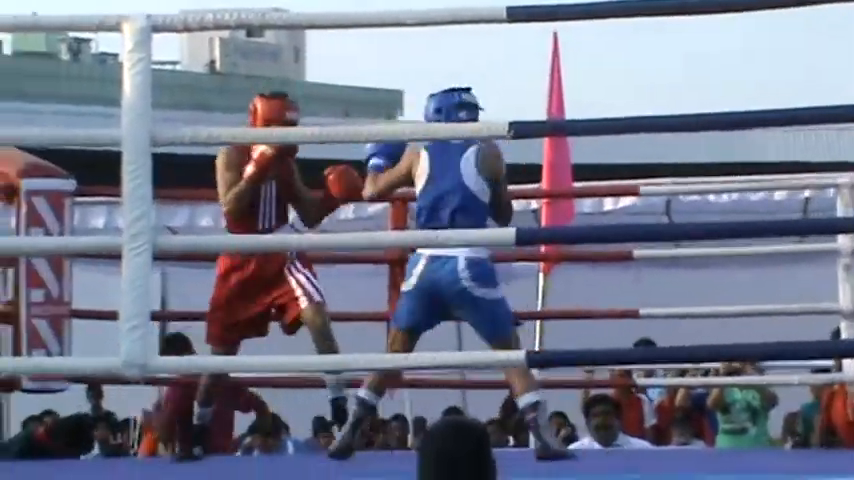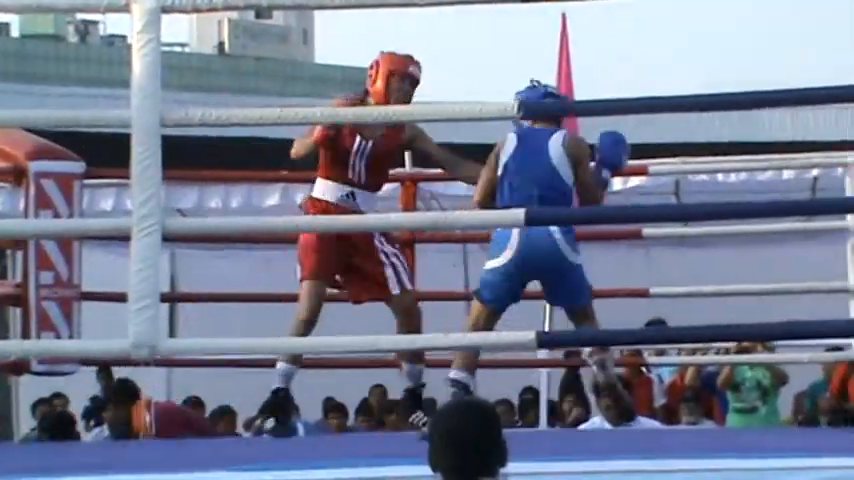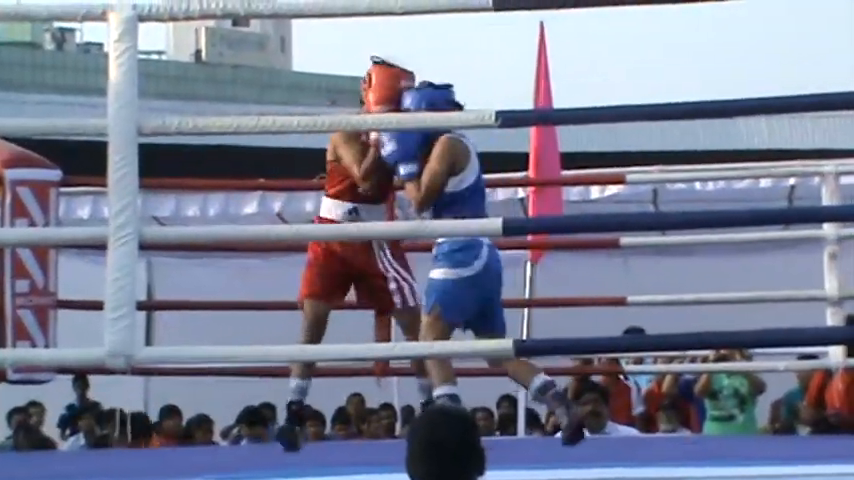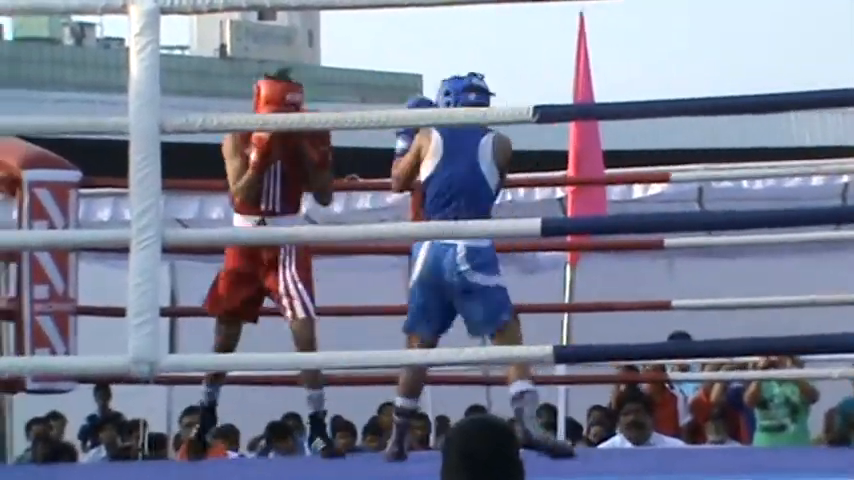
dt=0.7s
person 1, frame 1
left shoulder: (287, 162)
right shoulder: (232, 156)
left elbow: (311, 218)
right elbow: (230, 208)
left wrist: (334, 195)
right wrist: (253, 169)
left hip: (283, 256)
right hip: (240, 262)
left knee: (317, 321)
right knee: (220, 354)
left ankle: (341, 415)
right ankle: (200, 432)
person 1, frame 2
left shoulder: (403, 131)
right shoulder: (345, 109)
left elbow: (450, 164)
right elbow: (298, 152)
right wrist: (318, 137)
right hip: (323, 215)
left knee: (408, 307)
right knee: (311, 304)
person 1, frame 3
right shoulder: (345, 131)
right elbow: (364, 178)
left hip: (373, 237)
right hip: (332, 235)
left knee: (414, 321)
right knee: (313, 325)
right ankle: (294, 415)
person 1, frame 4
left shoulder: (298, 144)
right shoulder: (236, 142)
left elbow: (324, 197)
right elbow: (240, 194)
left wrist: (321, 153)
right wrist: (260, 155)
left hip: (285, 247)
right hip: (244, 247)
left knee: (305, 333)
right knee: (225, 338)
left ankle: (318, 428)
right ankle: (206, 415)
person 2, frame 1
left shoulder: (419, 154)
right shoulder: (487, 152)
left elbow: (372, 192)
right elbow: (504, 216)
left wrist: (377, 160)
left hip: (431, 267)
right hip: (472, 269)
left knee: (395, 354)
right knee: (511, 355)
left ankle: (349, 434)
right ankle: (544, 435)
person 2, frame 2
left shoulder: (506, 142)
right shoulder: (573, 143)
left elbow: (480, 202)
right elbow: (592, 201)
right wrist: (604, 170)
left hip: (512, 240)
right hip: (555, 239)
left knee: (476, 329)
right knee: (586, 323)
person 2, frame 3
left shoulder: (448, 143)
right shoulder: (462, 146)
left elbow: (421, 200)
left wrist: (402, 163)
left hip: (458, 254)
right hip: (483, 254)
left knee: (432, 344)
right ankle: (562, 409)
person 2, frame 4
left shoulder: (429, 136)
right shoulder: (500, 145)
left elbow: (399, 183)
left wrist: (406, 140)
left hip: (429, 252)
right hip: (473, 254)
left knee: (419, 350)
right knee: (510, 345)
left ankle: (398, 440)
right ankle: (528, 425)
